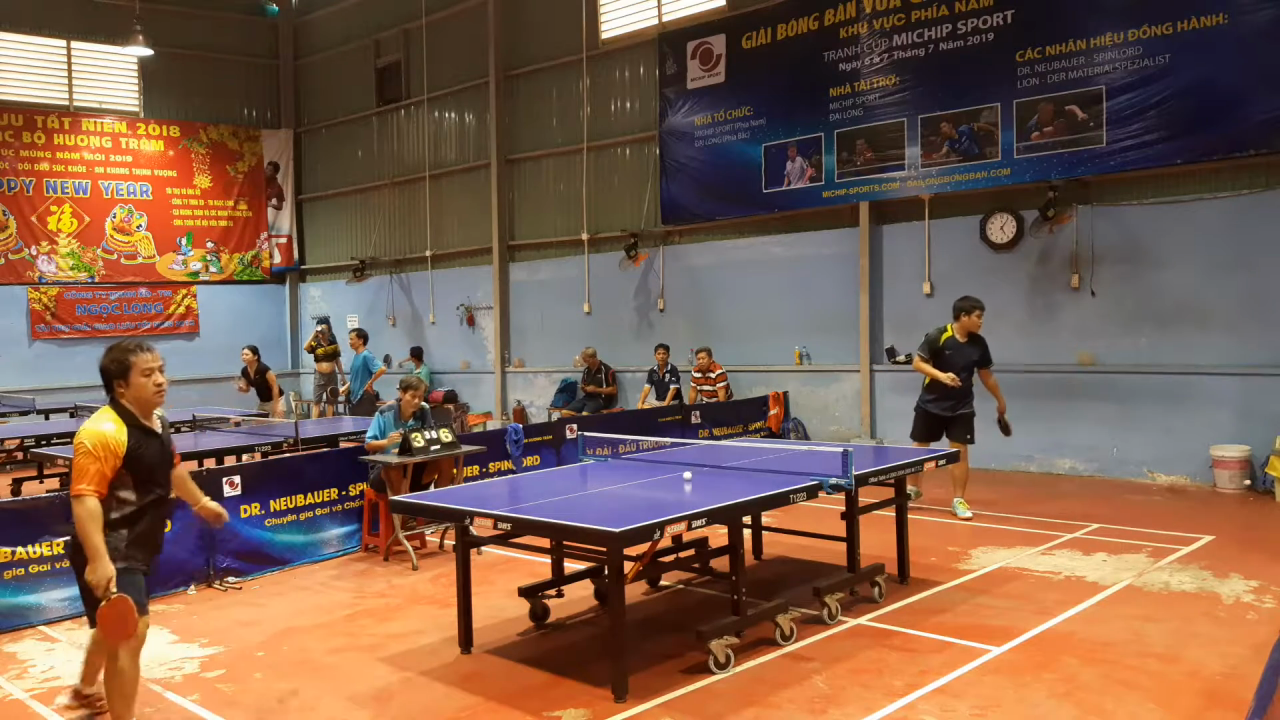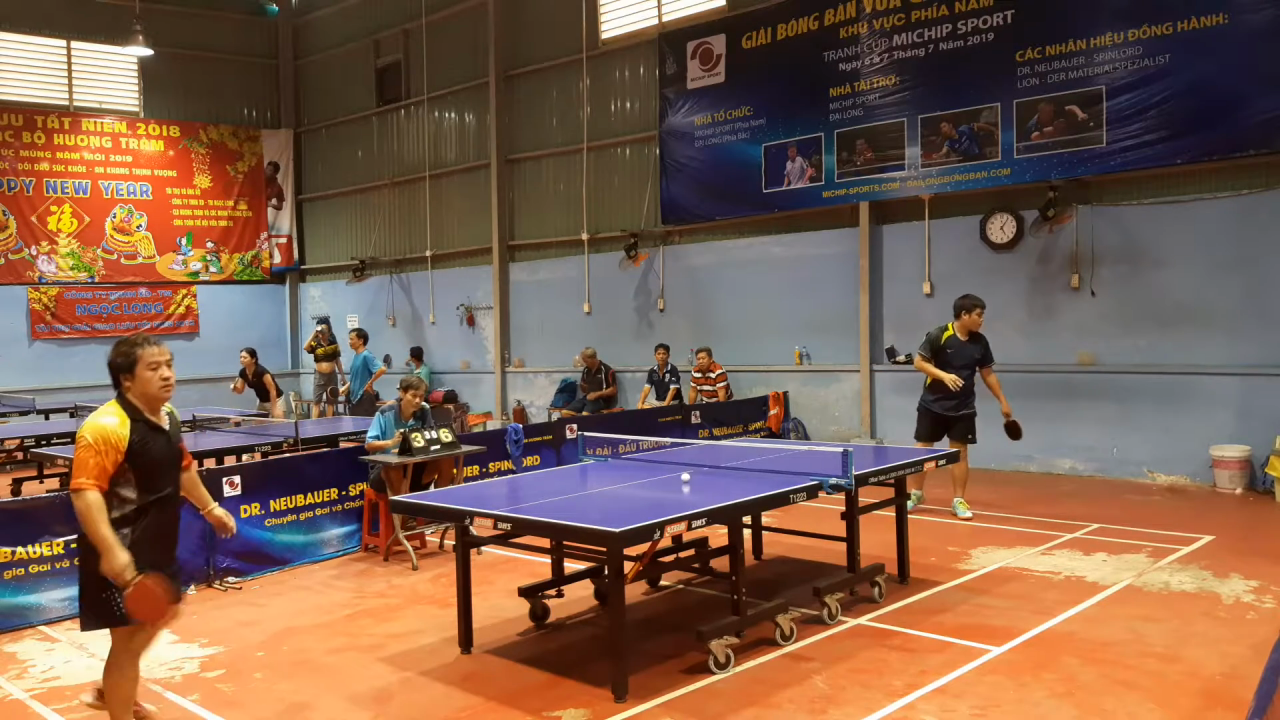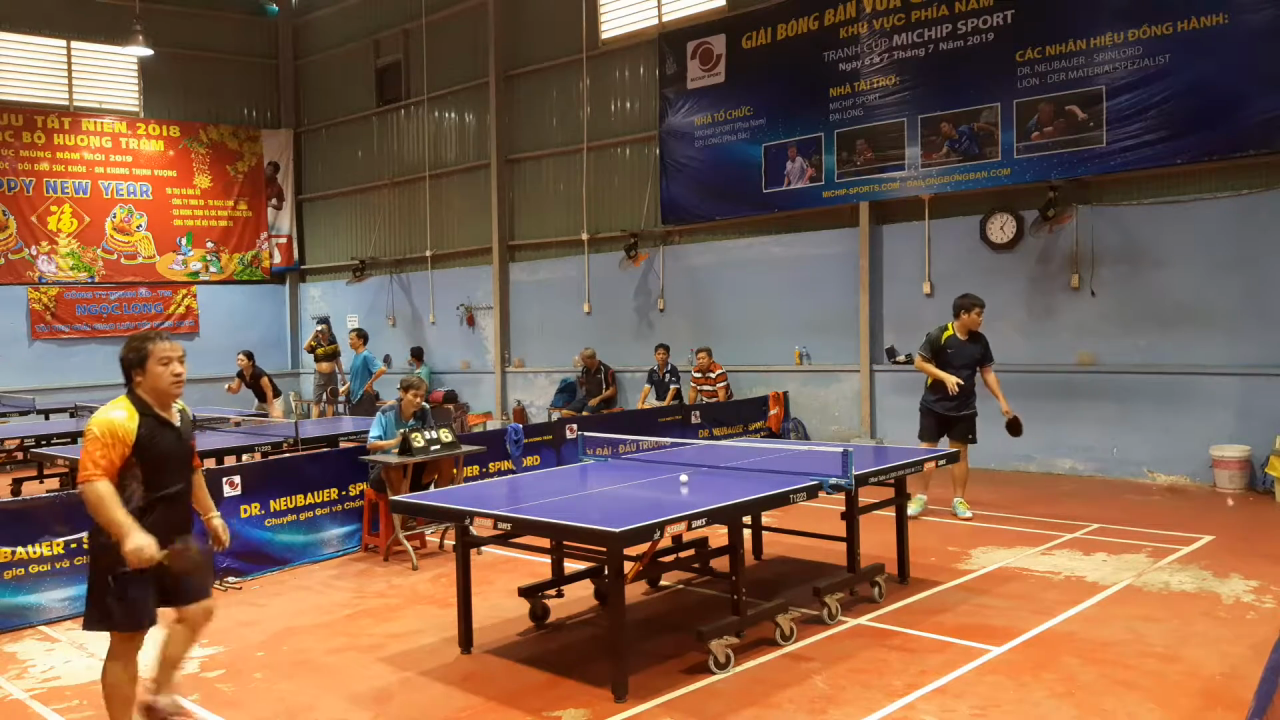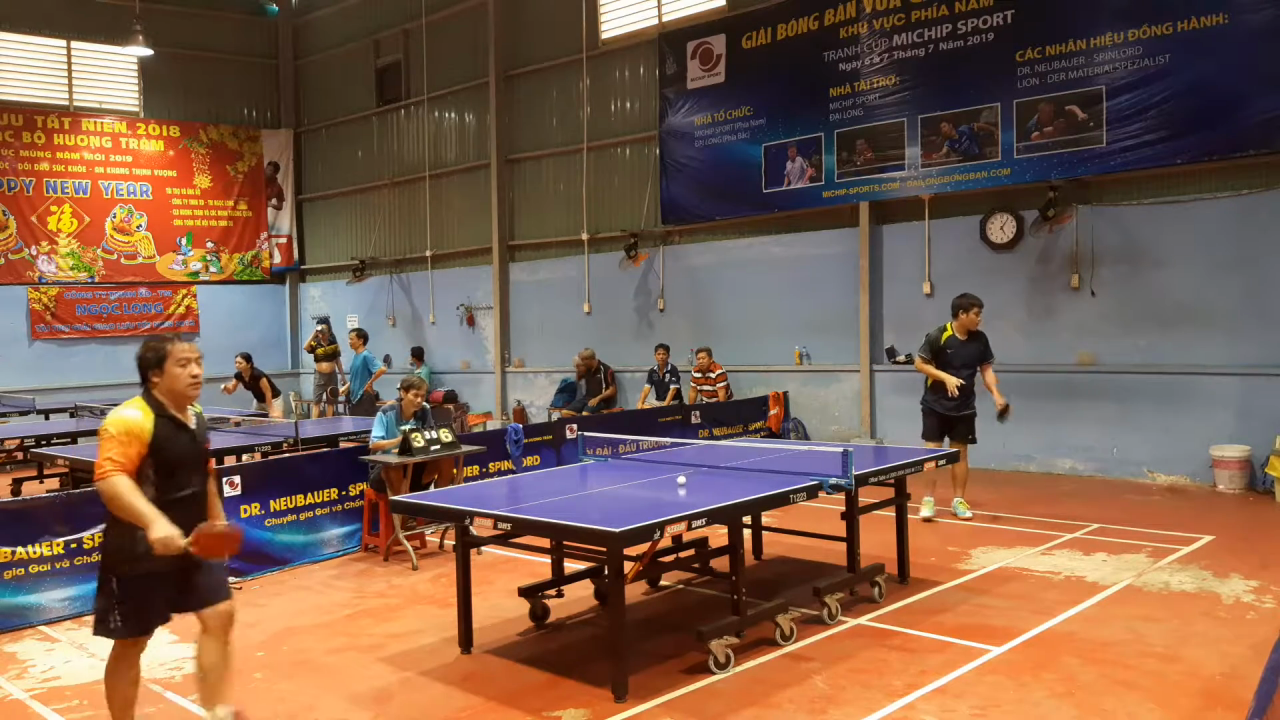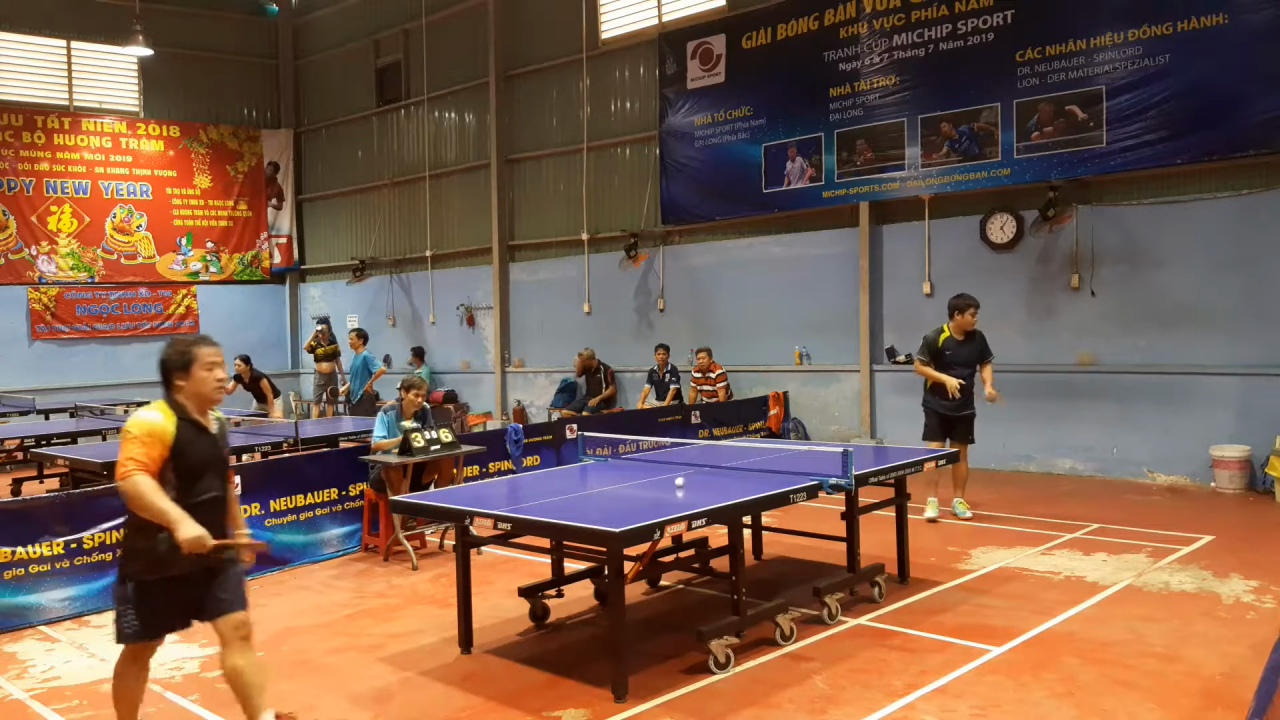
dt=0.1s
person 1, frame 1
left shoulder: (154, 420)
right shoulder: (103, 431)
left elbow: (170, 469)
right elbow: (84, 497)
left wrist: (201, 503)
right wrist: (99, 558)
left hip: (138, 544)
right hip: (112, 550)
right knee: (133, 631)
person 1, frame 2
left shoulder: (168, 416)
right shoulder: (106, 426)
left elbow: (183, 469)
right elbow: (84, 491)
left wrist: (210, 507)
right wrist: (111, 550)
left hip: (159, 545)
right hip: (121, 553)
left knee: (158, 619)
right knee: (131, 635)
person 1, frame 3
left shoulder: (181, 414)
right shoulder: (115, 420)
right elbow: (92, 482)
left wrist: (210, 514)
right wrist: (130, 534)
left hip: (173, 544)
right hip: (127, 551)
left knee: (197, 611)
right knee: (128, 638)
person 1, frame 4
left shoulder: (195, 417)
right shoulder: (129, 420)
right elbow: (110, 480)
left wrist: (216, 520)
right wrist: (154, 522)
left hip: (185, 547)
right hip: (138, 554)
left knee: (219, 617)
right knee: (132, 644)
person 1, frame 5
left shoulder: (216, 423)
right shoulder: (151, 423)
right elbow: (131, 481)
left wrist: (238, 532)
right wrist: (180, 523)
left hip: (211, 552)
right hip: (159, 559)
left knee: (238, 631)
right knee: (141, 648)
person 2, frame 1
left shoulder: (979, 343)
right shoulder: (937, 337)
left elbow: (985, 373)
right elbow: (917, 362)
left wrist: (1000, 400)
right wrist: (941, 375)
left hip: (962, 407)
right hip: (931, 404)
left knee: (960, 452)
right knee: (919, 449)
left ankle: (959, 501)
right ankle: (913, 488)
person 2, frame 2
left shoulder: (980, 342)
right shoulder: (939, 336)
left elbow: (987, 372)
right elbow: (919, 362)
left wrist: (1003, 402)
right wrist: (944, 376)
left hip: (963, 407)
right hip: (933, 404)
left knee: (960, 452)
right knee: (923, 449)
left ankle: (958, 501)
right ankle: (914, 493)
person 2, frame 3
left shoulder: (980, 341)
right shoulder: (939, 336)
left elbow: (987, 371)
right elbow: (919, 362)
left wrist: (1002, 401)
right wrist: (945, 376)
left hip: (964, 407)
right hip: (935, 404)
left knee: (960, 452)
right knee: (927, 450)
left ankle: (958, 500)
right ankle: (919, 497)
person 2, frame 4
left shoulder: (980, 339)
right shoulder: (938, 337)
left elbow: (987, 367)
right elbow: (920, 364)
left wrist: (995, 393)
right wrist: (946, 377)
left hip: (964, 406)
right hip: (936, 404)
left knee: (960, 452)
right knee: (933, 450)
left ankle: (958, 500)
right ankle: (929, 500)
person 2, frame 5
left shoulder: (978, 338)
right shoulder: (935, 338)
left elbow: (985, 364)
right elbow: (919, 366)
left wrist: (988, 386)
right wrist: (946, 378)
left hip: (964, 407)
right hip: (937, 405)
left knee: (960, 452)
right knee: (935, 451)
left ankle: (958, 501)
right ankle: (932, 501)
